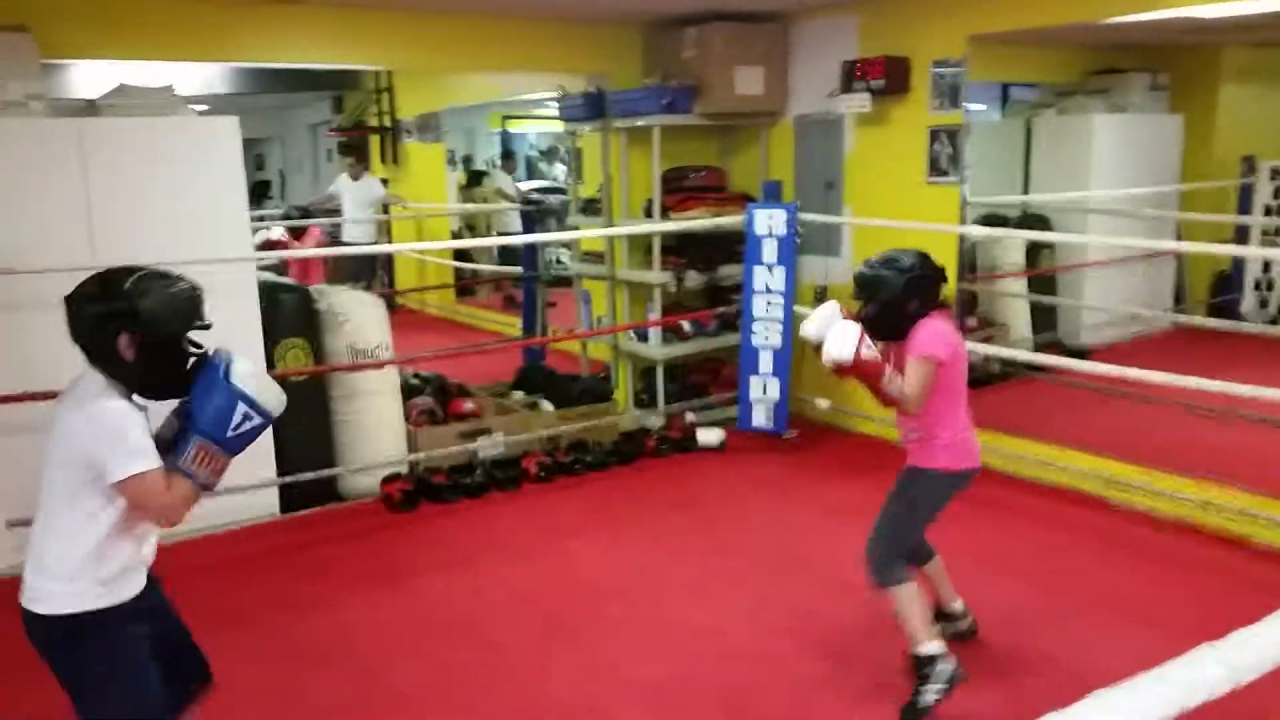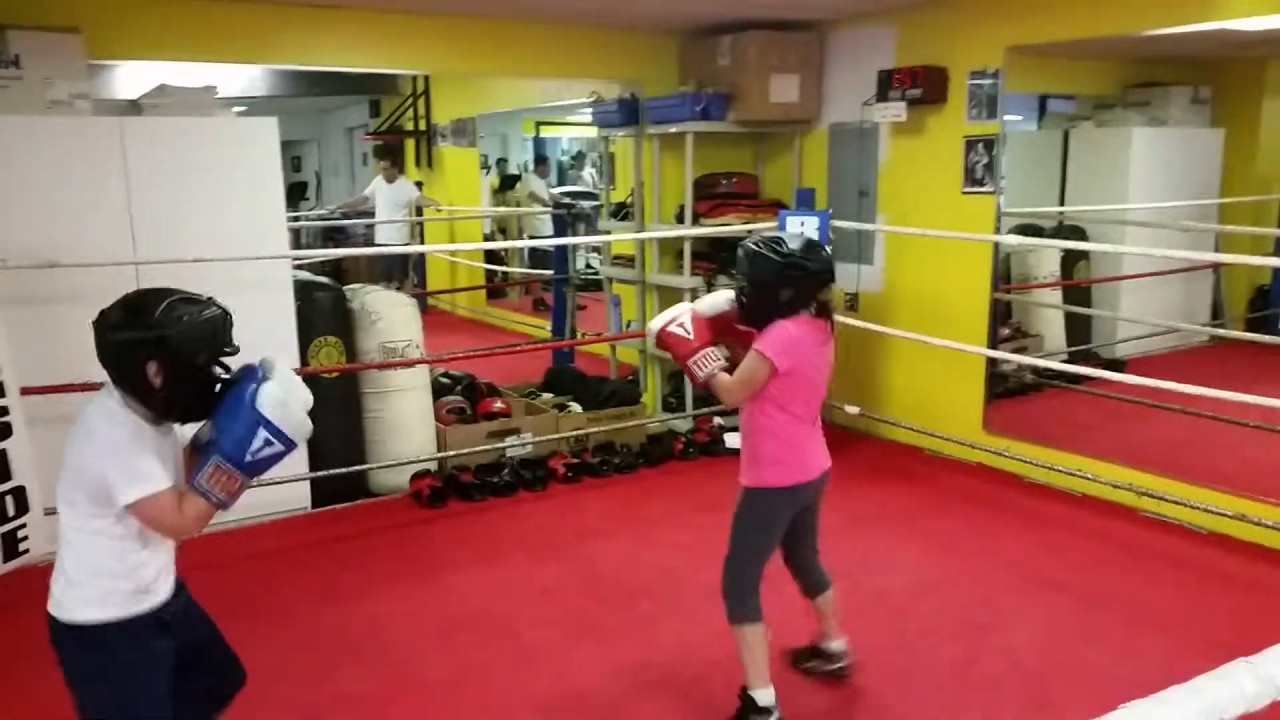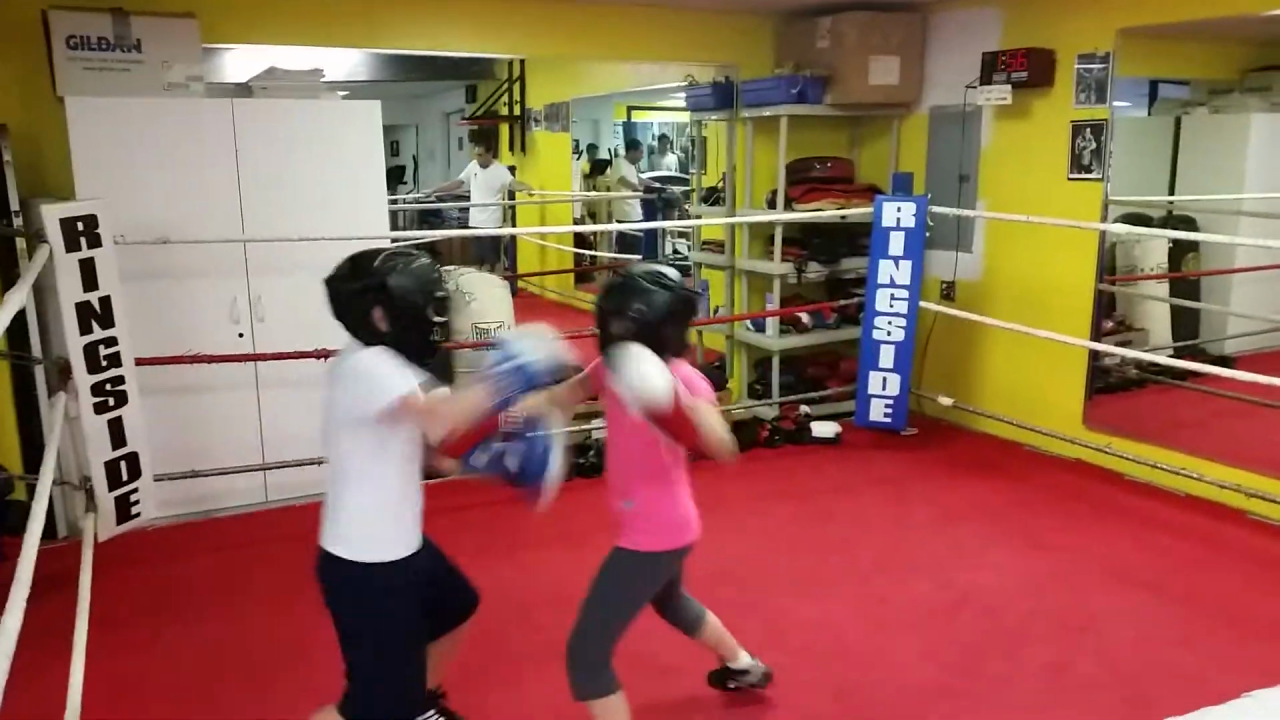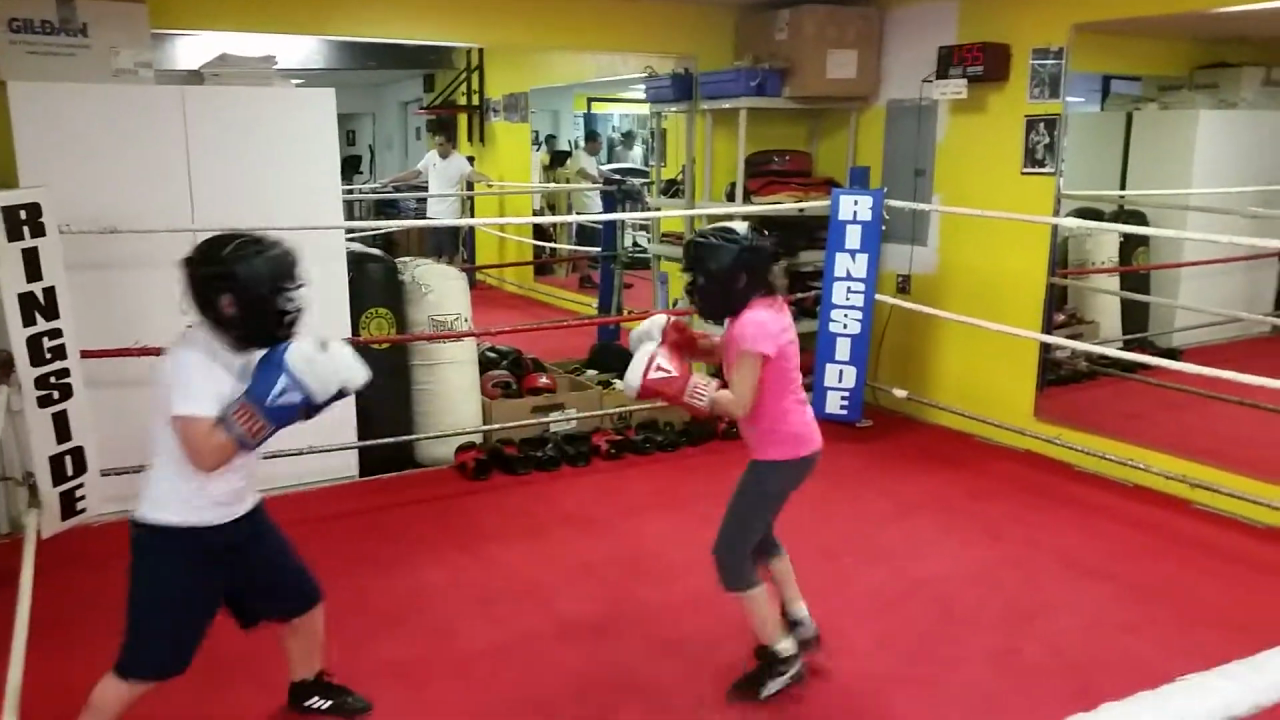
dt=1s
person 1, frame 1
left shoulder: (929, 332)
right shoulder: (925, 328)
left elbow: (910, 402)
right elbow: (884, 373)
left wrist: (866, 365)
right wrist: (844, 342)
left hip: (936, 462)
right hip: (948, 458)
left knee: (881, 554)
right knee: (905, 536)
left ankle: (934, 661)
right ankle: (954, 613)
person 1, frame 2
left shoulder: (783, 334)
right shoulder: (816, 327)
left elbow: (734, 394)
left wrist: (690, 348)
right wrist: (736, 333)
left hip: (773, 479)
right hip: (809, 471)
left knee: (738, 584)
right knee: (803, 559)
right ankle: (832, 649)
person 1, frame 3
left shoulder: (683, 379)
right shoulder: (615, 366)
left elbow: (722, 448)
right elbow: (560, 396)
left wrist: (672, 409)
left hip: (654, 537)
right hip: (667, 526)
left knee: (585, 654)
right knee: (669, 601)
right ankle: (744, 666)
person 1, frame 4
left shoulder: (752, 326)
right shoulder: (763, 308)
left elbow: (739, 406)
right elbow: (724, 354)
left wrist: (681, 385)
right wrist: (684, 341)
left hip: (783, 451)
right hip: (782, 444)
left knee: (730, 553)
right knee: (754, 533)
left ankle: (780, 659)
right ankle: (797, 625)
person 2, frame 1
left shoulder: (103, 394)
right shoulder: (107, 417)
left elbow: (151, 466)
right elbow: (166, 507)
left wrist: (193, 418)
right wrist: (214, 432)
left hip: (122, 588)
right hip: (78, 612)
left knee: (185, 679)
person 2, frame 2
left shoulder: (137, 414)
right shoulder: (114, 435)
left elbow: (179, 484)
right elbow: (181, 521)
left wrist: (226, 426)
right wrist: (237, 447)
left hip: (155, 600)
right hip: (104, 626)
left knee: (215, 683)
person 2, frame 3
left shoulder: (386, 364)
right shoulder: (362, 368)
left elbow: (431, 433)
right elbow: (441, 418)
left wrist: (497, 454)
right wrist: (509, 375)
left hip: (397, 546)
right hip: (364, 564)
left knee: (453, 611)
person 2, frame 4
left shoulder: (237, 347)
right shoulder: (189, 361)
left elbow: (241, 420)
right elbow: (206, 454)
left wrist: (310, 390)
right wrist: (265, 399)
left hip: (237, 517)
right hip: (176, 533)
left knee: (302, 599)
right knee: (148, 661)
